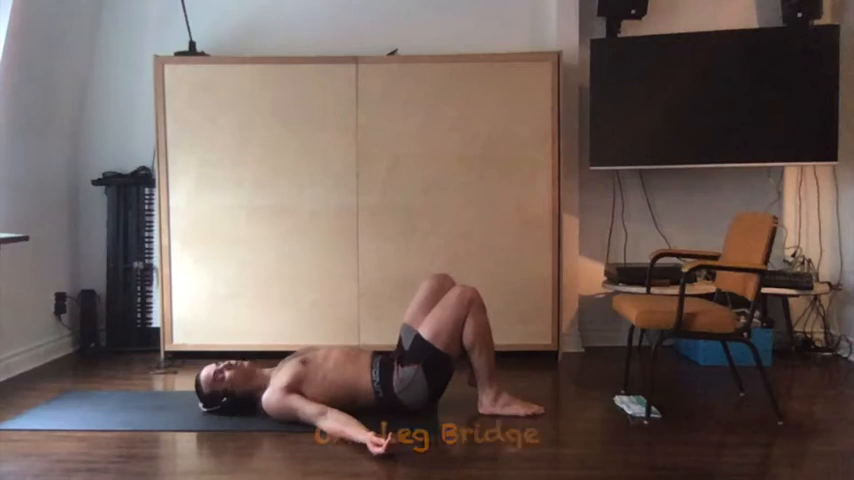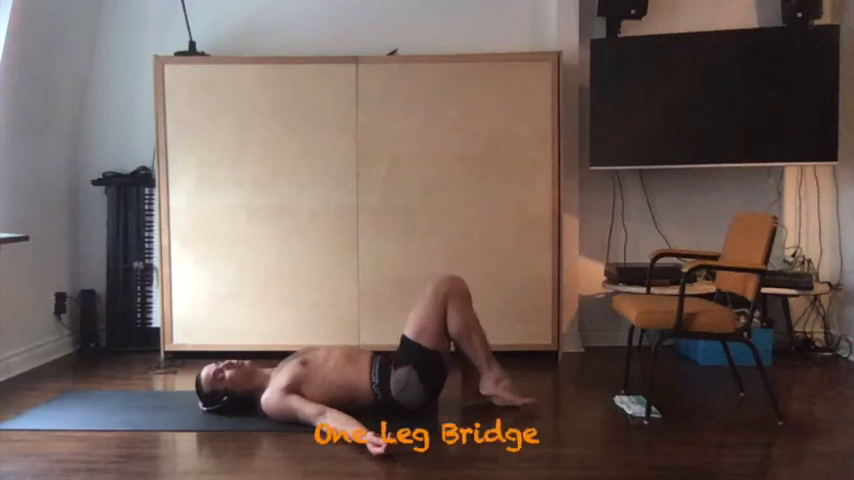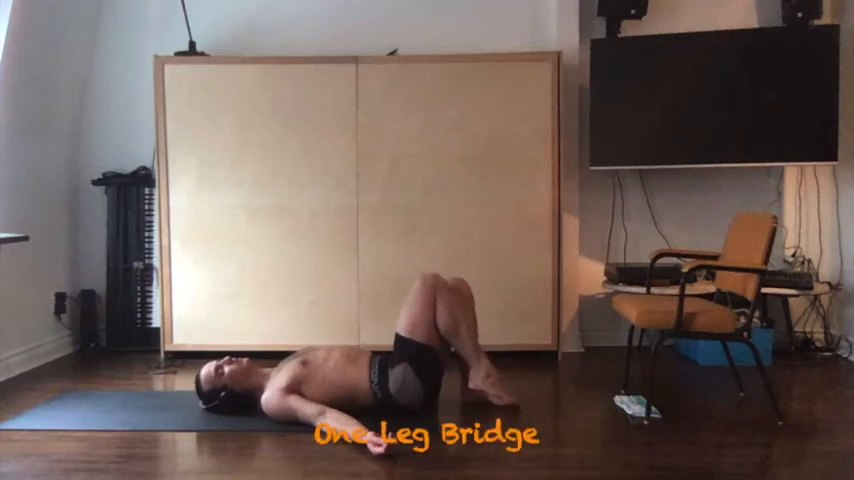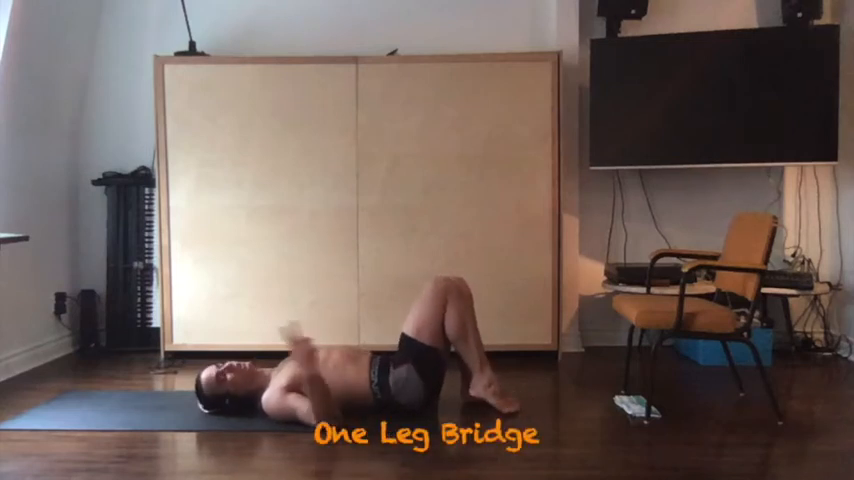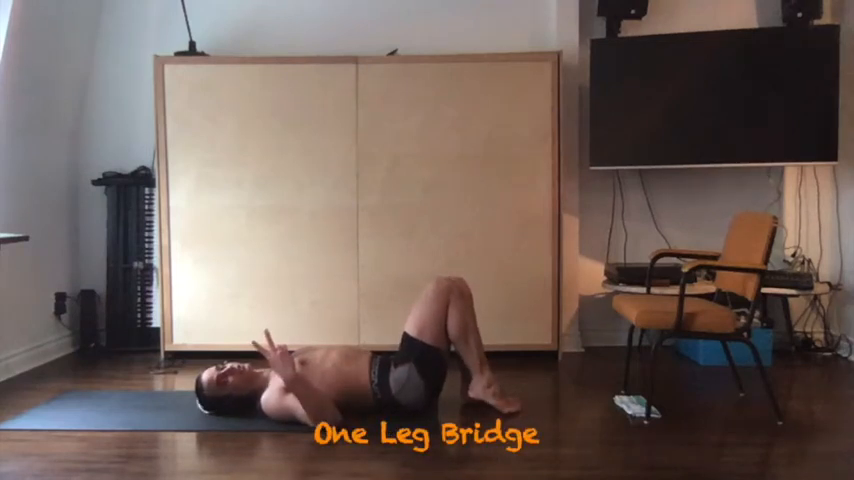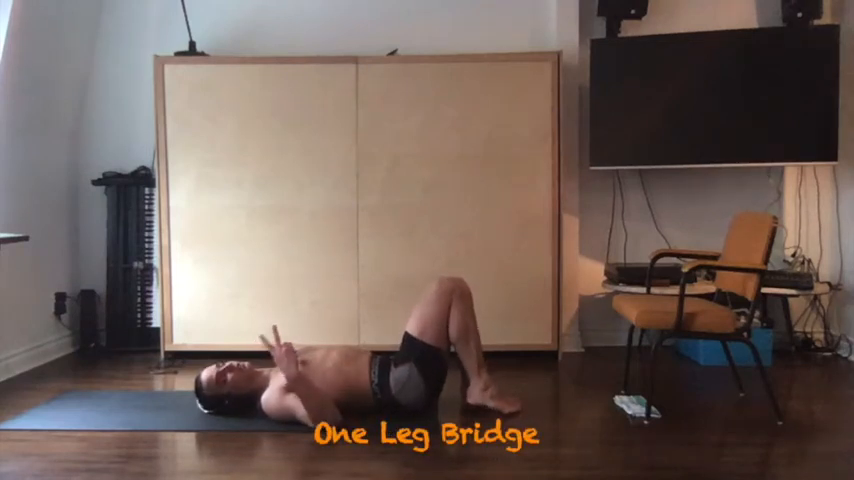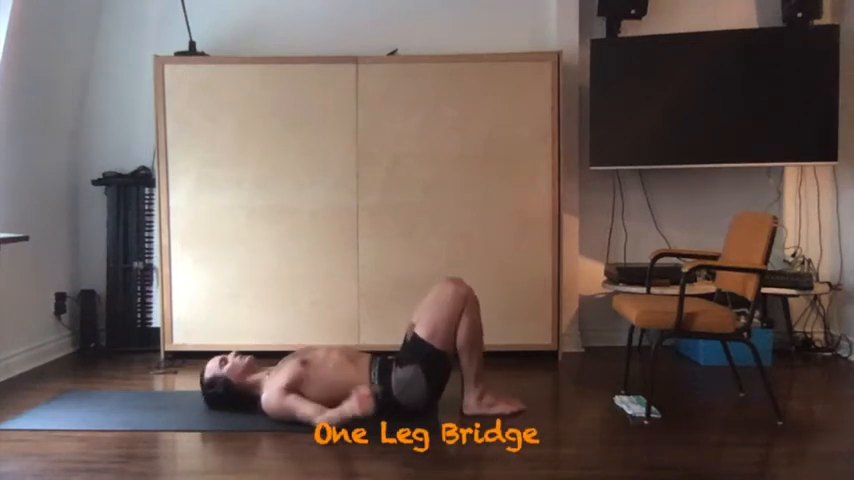
dt=0.5s
person 1, frame 1
left shoulder: (279, 373)
right shoulder: (273, 399)
right elbow: (322, 415)
right wrist: (367, 437)
left hip: (396, 363)
right hip: (406, 385)
left knee: (440, 283)
right knee: (467, 298)
left ankle: (477, 370)
right ankle: (491, 396)
person 1, frame 2
left shoulder: (282, 372)
right shoulder: (273, 400)
right elbow: (321, 414)
right wrist: (365, 436)
left hip: (393, 367)
right hip: (404, 385)
left knee: (453, 285)
right knee: (443, 288)
left ankle: (474, 386)
right ankle: (493, 378)
person 1, frame 3
left shoulder: (281, 373)
right shoulder: (273, 399)
right elbow: (321, 416)
right wrist: (366, 436)
left hip: (391, 368)
right hip: (403, 383)
left knee: (457, 287)
right knee: (430, 283)
left ankle: (474, 387)
right ankle: (481, 372)
person 1, frame 4
left shoulder: (275, 375)
right shoulder: (273, 399)
right elbow: (328, 419)
right wrist: (309, 375)
left hip: (391, 370)
right hip: (404, 384)
left knee: (455, 286)
right knee: (443, 288)
left ankle: (472, 387)
right ankle: (483, 381)
person 1, frame 5
left shoulder: (274, 377)
right shoulder: (273, 399)
right elbow: (329, 419)
right wrist: (292, 380)
left hip: (393, 369)
right hip: (405, 384)
left knee: (455, 288)
right knee: (445, 289)
left ankle: (472, 385)
right ankle: (482, 383)
person 1, frame 6
left shoulder: (277, 375)
right shoulder: (273, 400)
right elbow: (329, 419)
right wrist: (295, 376)
left hip: (394, 370)
right hip: (404, 385)
left knee: (452, 288)
right knee: (448, 289)
left ankle: (473, 385)
right ankle: (479, 387)
person 1, frame 7
left shoulder: (278, 374)
right shoulder: (272, 398)
right elbow: (322, 418)
right wrist: (349, 408)
left hip: (393, 367)
right hip: (404, 385)
left knee: (452, 286)
right knee: (460, 295)
left ankle: (473, 391)
right ankle: (476, 396)
